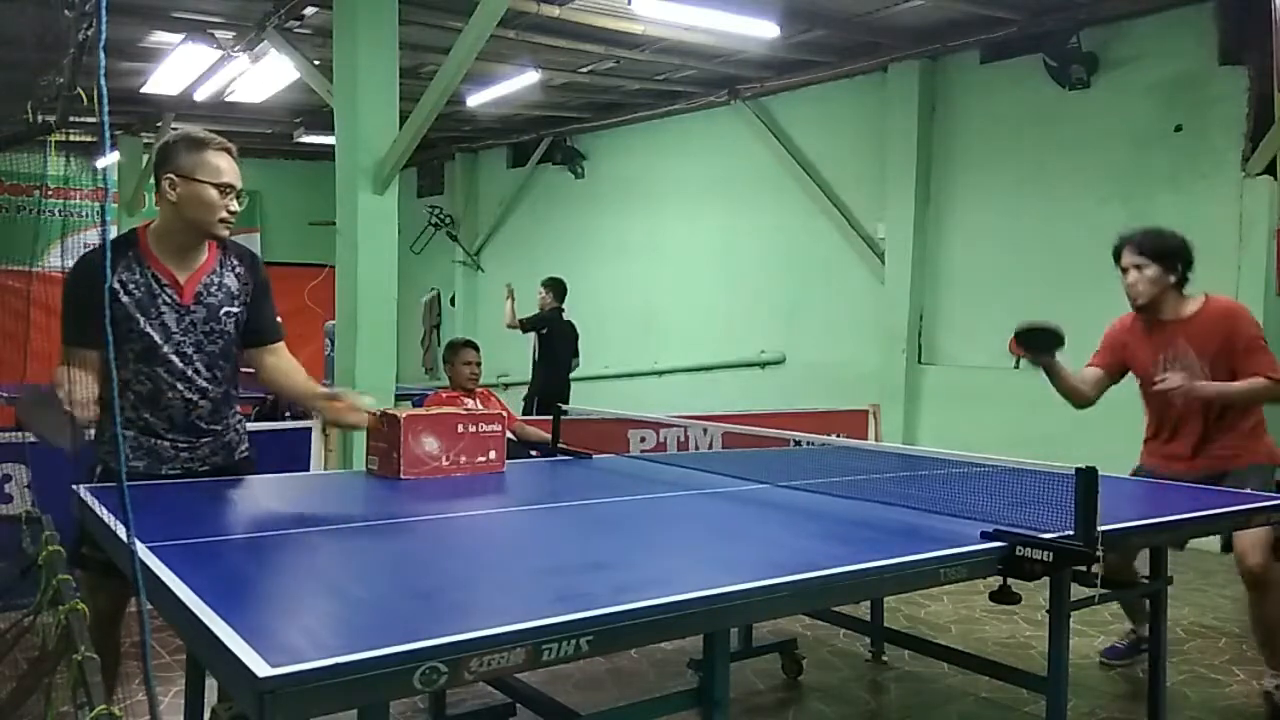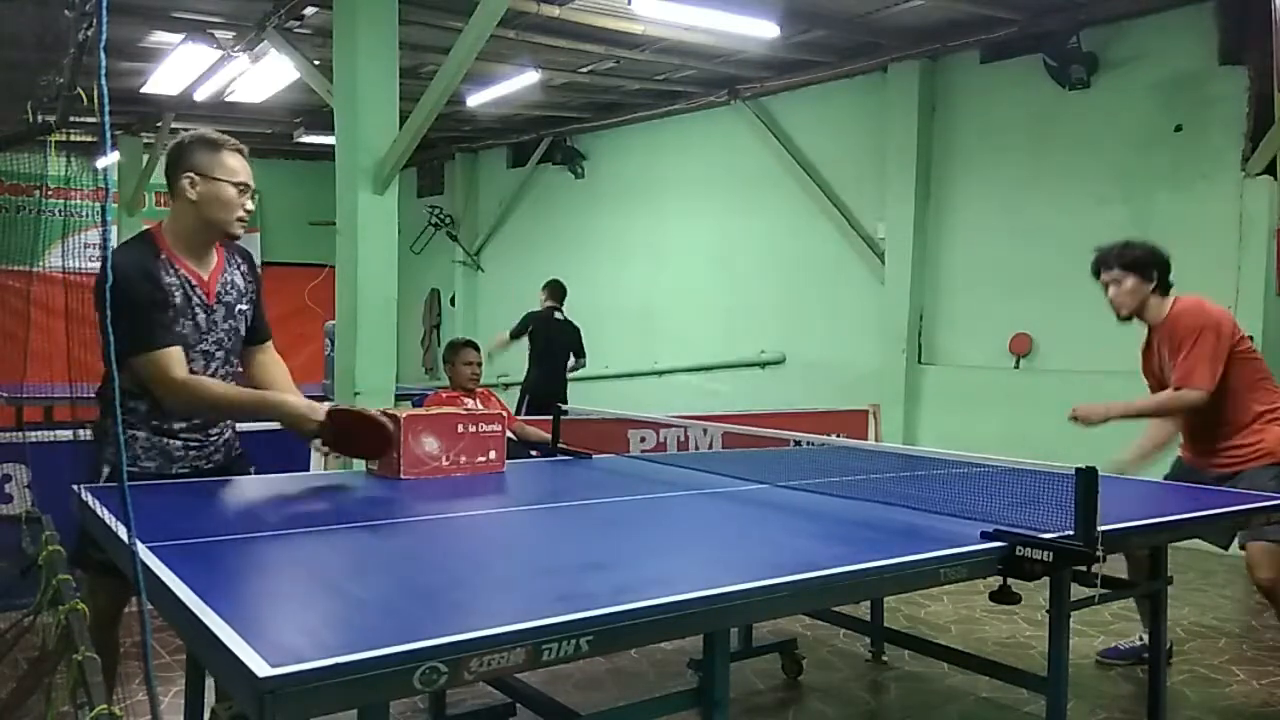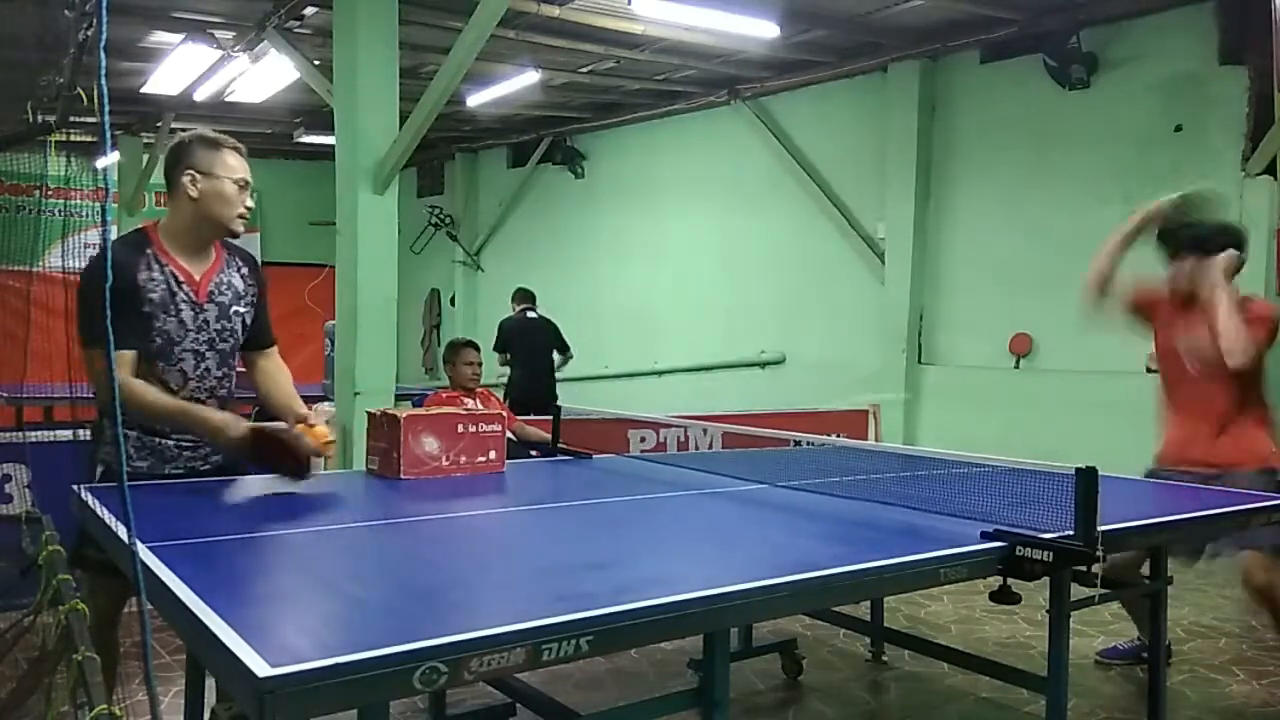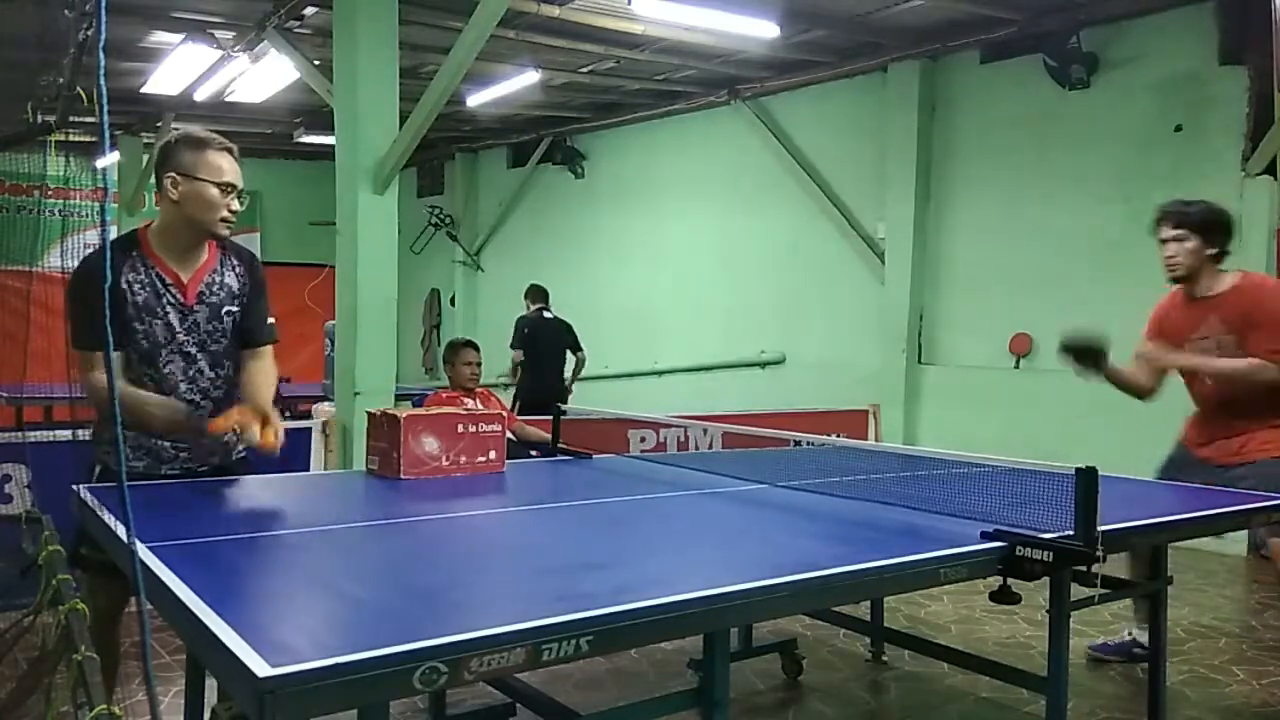
dt=0.5s
person 1, frame 1
left shoulder: (244, 267)
right shoulder: (101, 270)
left elbow: (269, 356)
right elbow: (80, 369)
left wrist: (320, 399)
right wrist: (78, 401)
left hip: (224, 463)
right hip: (135, 468)
right knee: (104, 606)
person 1, frame 2
left shoulder: (242, 267)
right shoulder: (131, 270)
left elbow: (258, 353)
right elbow: (173, 385)
left wrist: (303, 407)
right wrist: (280, 408)
left hip: (220, 460)
right hip: (138, 468)
right knee: (104, 606)
person 1, frame 3
left shoulder: (245, 270)
right shoulder: (118, 267)
left elbow: (263, 359)
right elbow: (114, 382)
left wrist: (300, 417)
right wrist: (207, 421)
left hip: (220, 465)
right hip: (135, 468)
right knee: (103, 605)
person 1, frame 4
left shoulder: (243, 267)
right shoulder: (106, 271)
left elbow: (256, 356)
right elbow: (98, 378)
left wrist: (258, 415)
right wrist: (146, 408)
left hip: (220, 464)
right hip: (133, 468)
right knee: (104, 607)
person 2, frame 1
left shoulder: (1228, 316)
right shoulder: (1126, 331)
right elbow: (1083, 394)
left wrist: (1198, 388)
right wrist: (1048, 363)
left hip: (1239, 459)
right hip: (1165, 466)
right knee: (1111, 553)
right ankle: (1143, 630)
person 2, frame 2
left shoulder: (1195, 317)
right shoulder: (1151, 340)
left elbow: (1193, 397)
left wrist: (1110, 411)
right wrist: (1125, 465)
right hip: (1205, 459)
right ankle: (1152, 638)
person 2, frame 3
right shoulder: (1165, 305)
left elbow: (1238, 358)
right elbow: (1094, 291)
left wrist: (1219, 285)
right wrist: (1134, 226)
left hip: (1241, 467)
right hip: (1177, 467)
right knee: (1115, 562)
right ankle: (1150, 641)
person 2, frame 4
right shoulder: (1170, 310)
right elbow: (1145, 386)
left wrist: (1184, 359)
right wrist: (1105, 367)
right hip: (1203, 446)
right ankle: (1145, 635)
